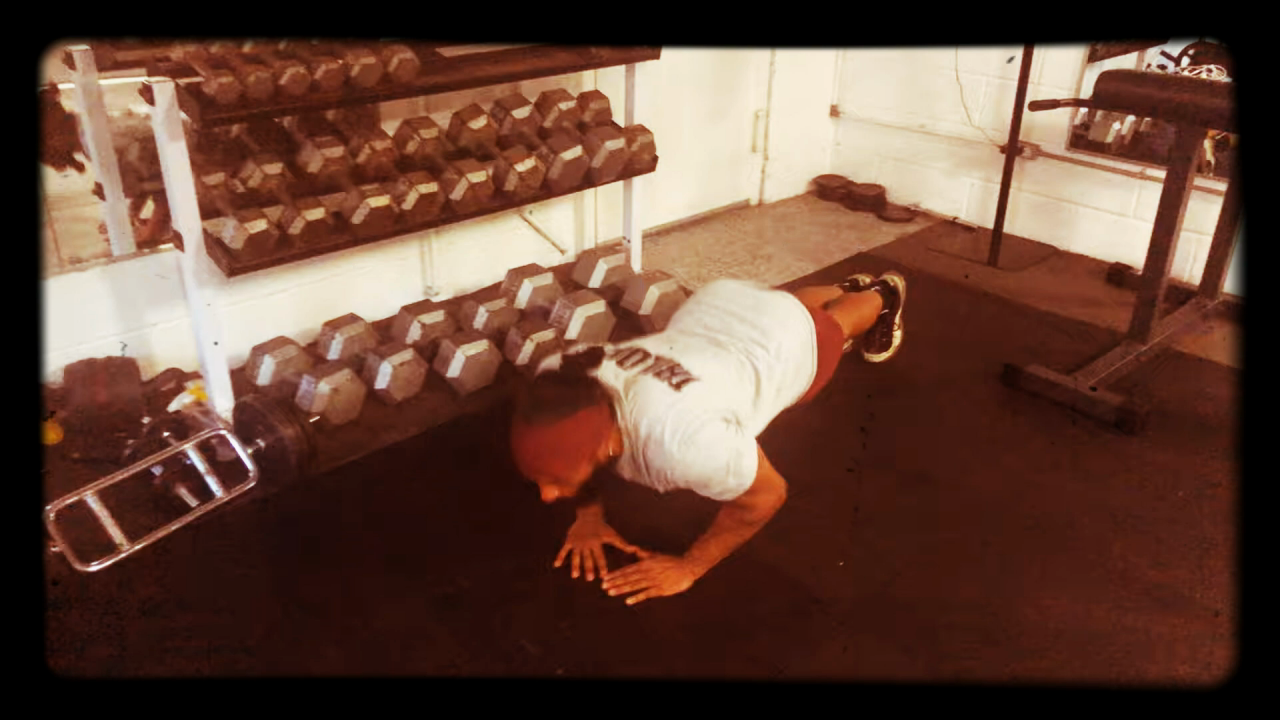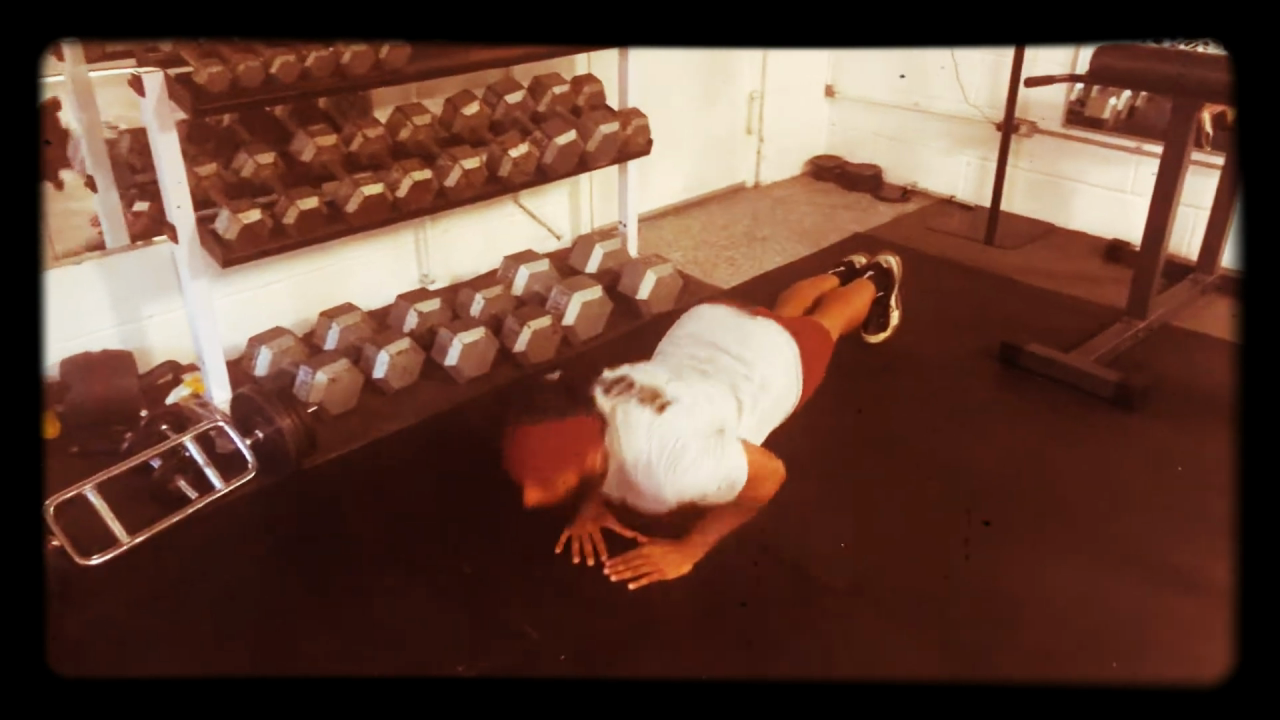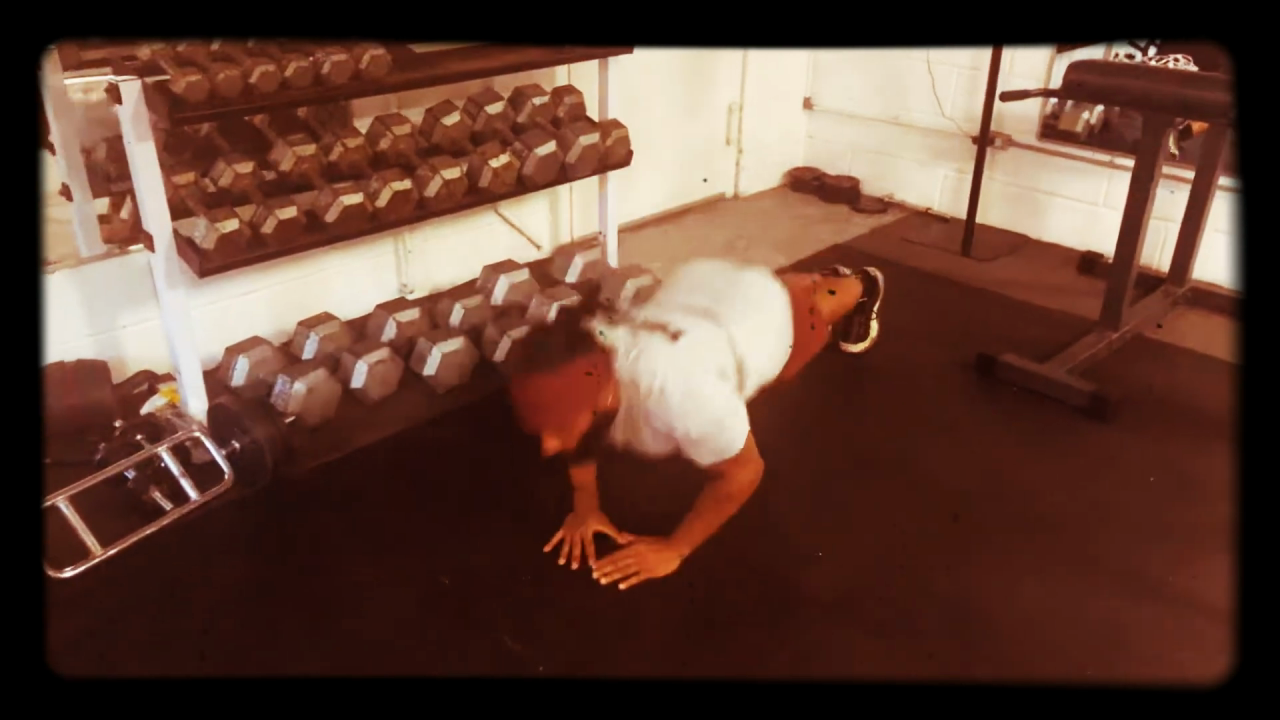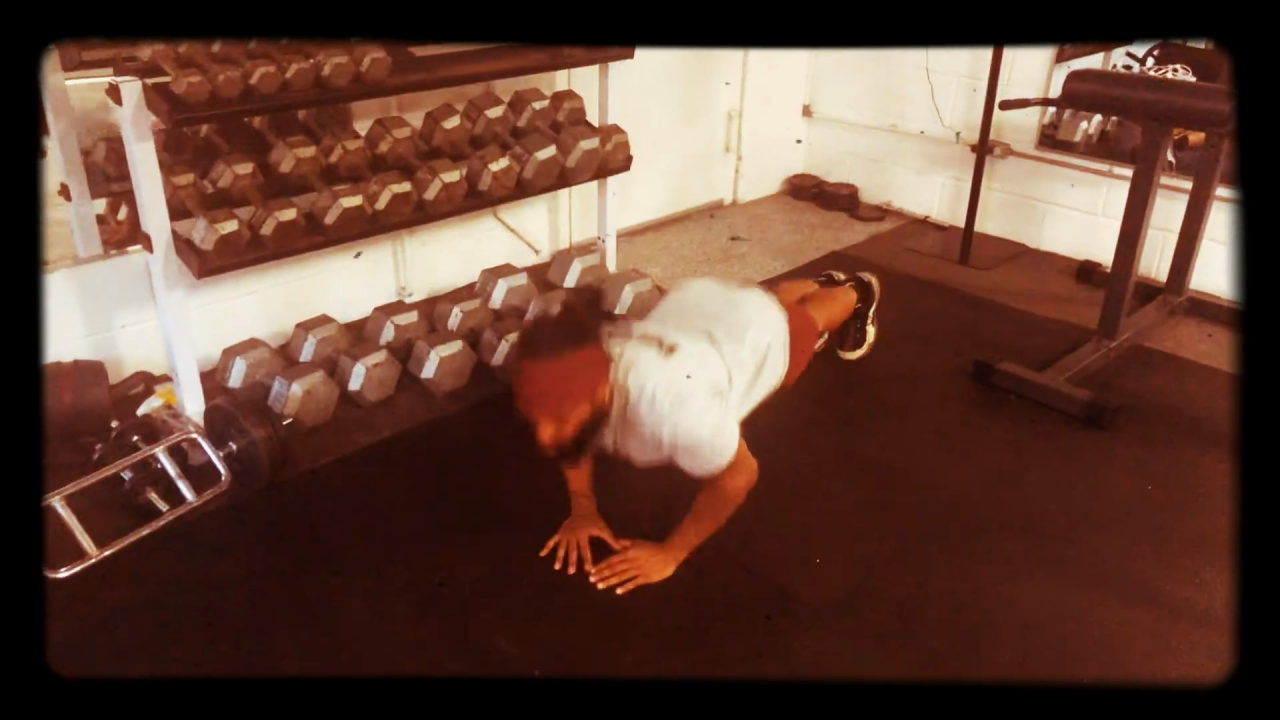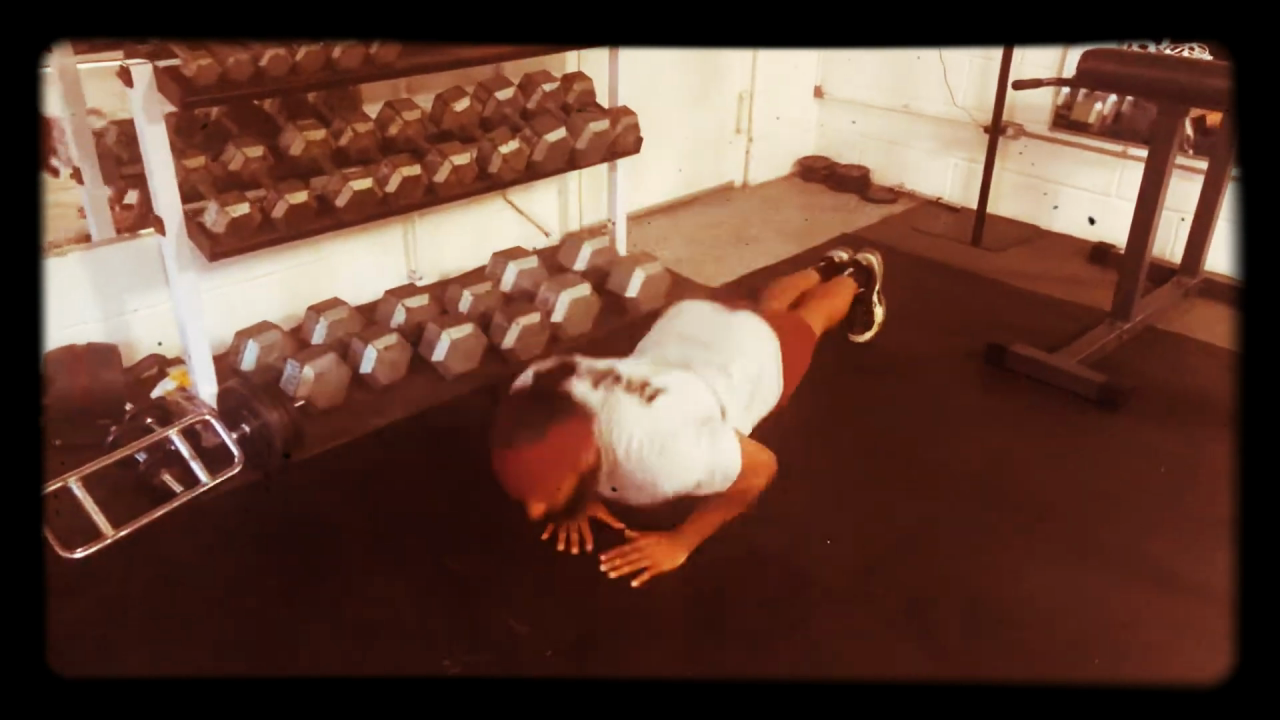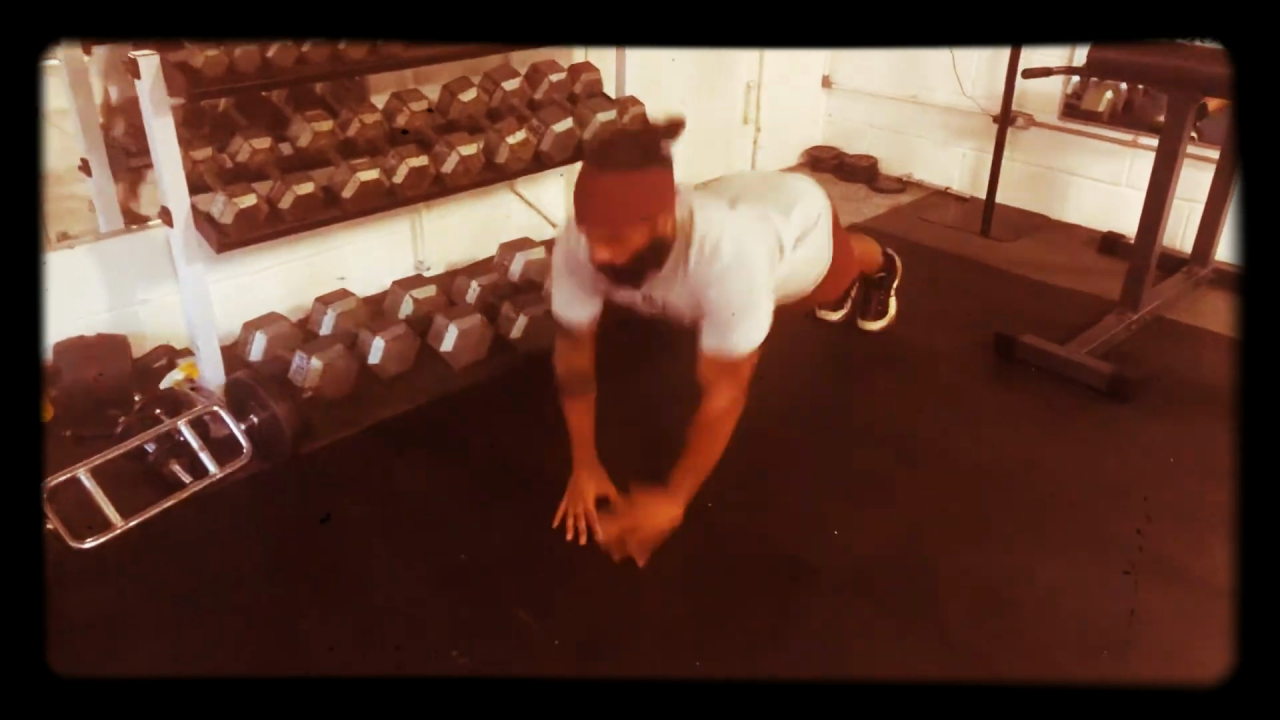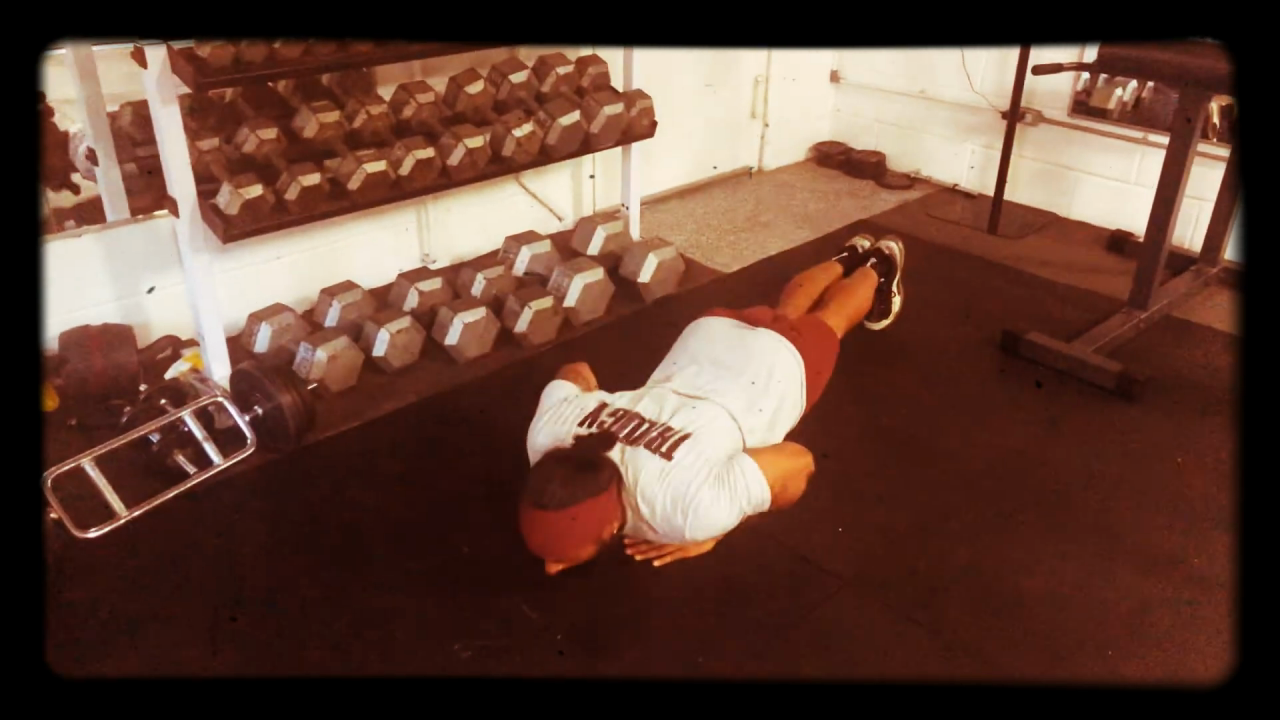
dt=0.7s
person 1, frame 1
left shoulder: (681, 442)
right shoulder: (561, 379)
left elbow: (768, 494)
left wrist: (689, 567)
right wrist: (589, 516)
left hip: (791, 339)
right hip: (716, 304)
left knee: (834, 322)
left ankle: (883, 293)
right ankle: (849, 286)
person 1, frame 2
left shoulder: (666, 471)
left elbow: (770, 476)
left wrist: (688, 550)
right wrist: (590, 504)
left hip: (776, 353)
right hip: (703, 326)
left knee: (823, 324)
right knee: (788, 308)
left ankle: (878, 276)
right ankle: (845, 271)
person 1, frame 3
left shoulder: (682, 397)
right shoulder: (562, 357)
left elbow: (743, 472)
right elbow: (562, 422)
left wrist: (676, 548)
right wrist: (585, 505)
left hip: (765, 307)
right hip: (695, 291)
left knee: (813, 310)
left ankle: (862, 284)
right ankle: (828, 277)
person 1, frame 4
left shoulder: (673, 408)
right shoulder: (542, 374)
left elbow: (741, 475)
left wrist: (670, 552)
right wrist: (583, 510)
left hip: (761, 329)
right hip: (692, 301)
left knee: (808, 322)
left ankle: (857, 290)
right ankle: (826, 281)
person 1, frame 5
left shoulder: (657, 461)
right shoulder: (539, 392)
left elbow: (761, 467)
left wrist: (681, 541)
right wrist: (574, 496)
left hip: (757, 353)
right hip: (683, 325)
left knee: (804, 320)
right knee: (768, 308)
left ankle: (859, 274)
right ankle: (828, 265)
person 1, frame 6
left shoulder: (727, 251)
right shoulder: (583, 242)
left elbow: (724, 393)
right elbow: (573, 347)
left wrist: (672, 501)
right wrist: (584, 467)
left hip: (804, 224)
left knee: (848, 260)
left ankle: (881, 265)
person 1, frame 7
left shoulder: (687, 509)
right shoulder: (550, 436)
left elbow: (799, 466)
right elbow: (574, 372)
left hip: (779, 365)
right hip: (708, 336)
left knee: (828, 319)
right knee: (786, 310)
left ankle: (880, 264)
right ankle: (850, 256)
